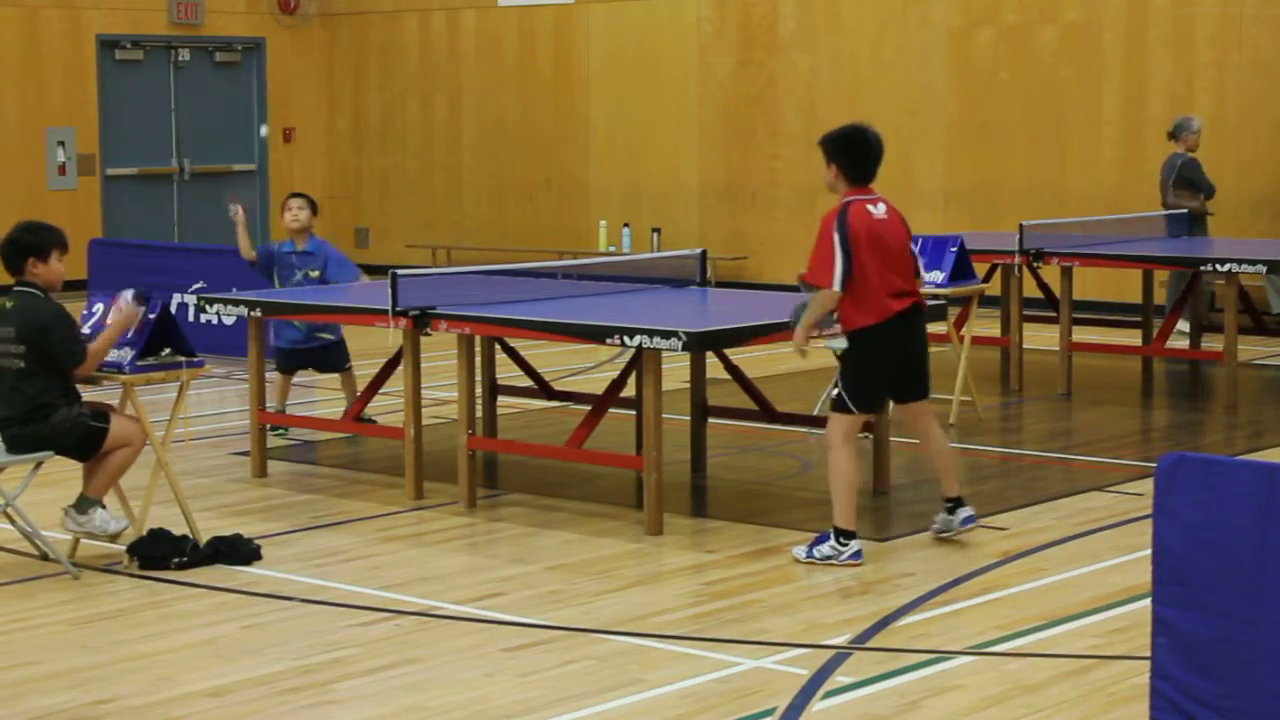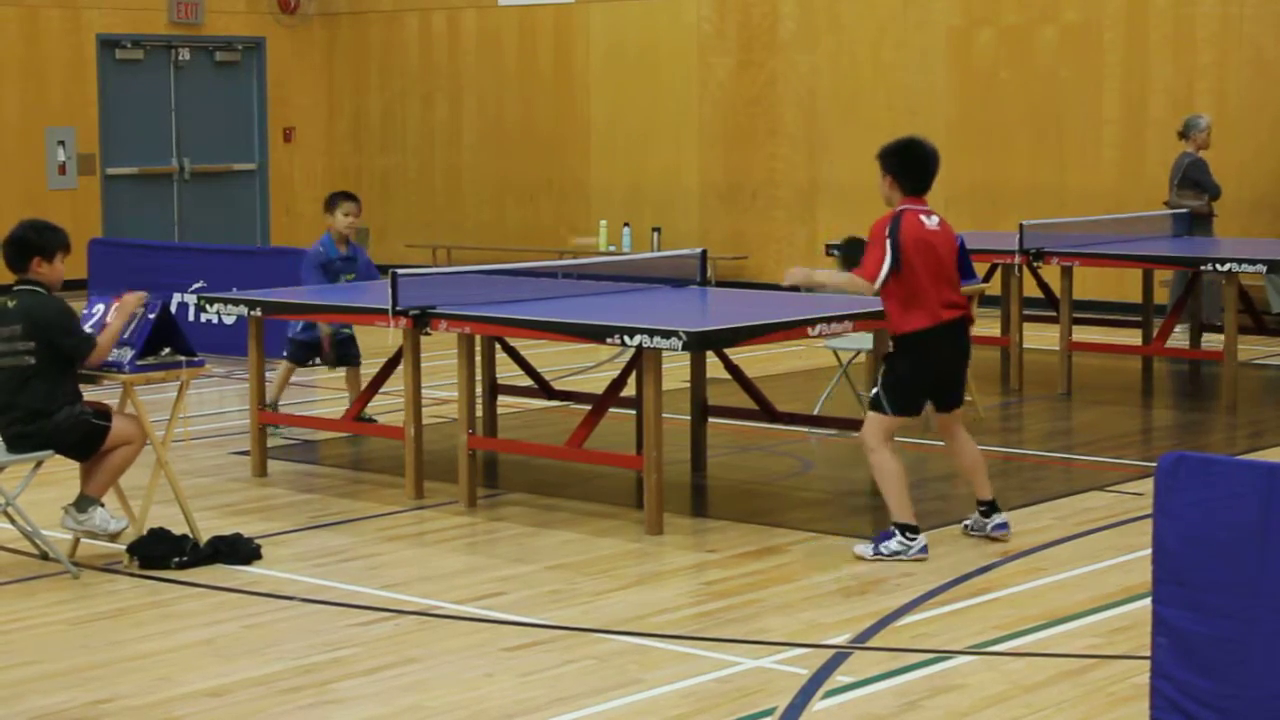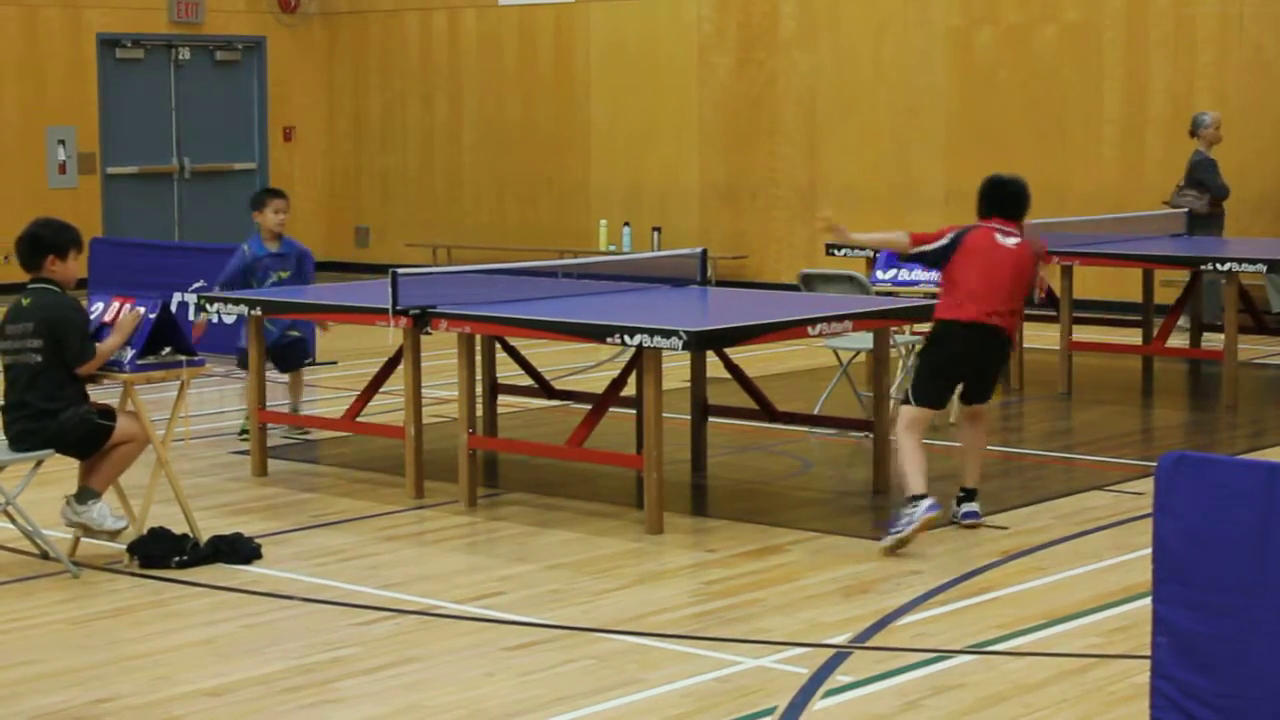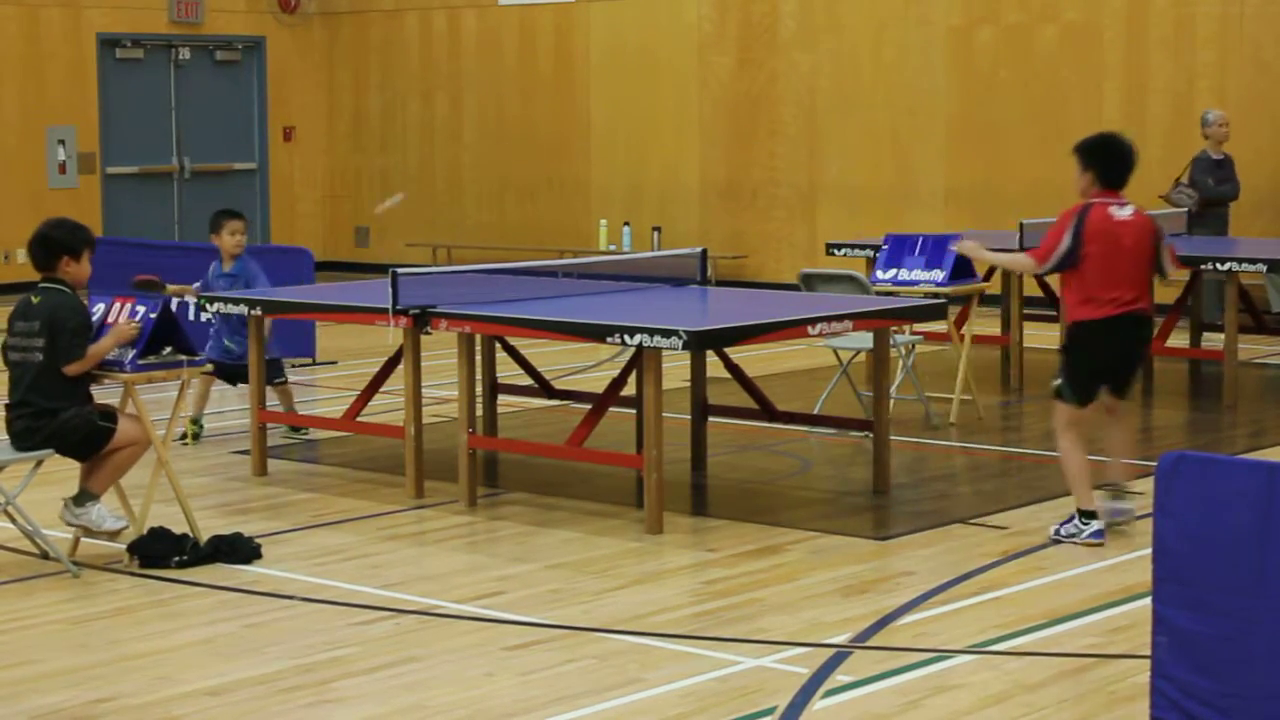
dt=0.5s
person 1, frame 1
left shoulder: (838, 220)
right shoulder: (891, 213)
left elbow: (831, 290)
right elbow: (911, 274)
left wrist: (805, 327)
left hip: (871, 337)
right hip: (909, 327)
left knee: (840, 435)
right knee: (922, 421)
left ankle: (843, 540)
right ankle: (956, 509)
person 1, frame 2
left shoulder: (890, 226)
right shoulder: (943, 228)
left elbow: (866, 283)
left wrist: (812, 277)
left hip: (917, 344)
right hip: (954, 338)
left knee: (875, 438)
right knee: (952, 428)
left ankle: (907, 535)
right ankle: (990, 514)
person 1, frame 3
left shoulder: (963, 237)
right shoulder: (1031, 251)
left elbow: (906, 242)
right elbow: (1034, 283)
left wrist: (852, 238)
left hip: (953, 337)
right hip: (996, 344)
left knee: (909, 429)
right knee: (974, 415)
left ankle: (918, 503)
right ankle: (967, 501)
person 1, frame 4
left shoulder: (1079, 218)
right shoulder: (1145, 222)
left elbow: (1034, 264)
right elbow: (1169, 270)
left wrist: (983, 255)
left hip: (1092, 331)
right hip: (1135, 329)
left knee: (1068, 425)
right knee: (1115, 409)
left ankle: (1087, 519)
right ankle: (1121, 492)
person 2, frame 1
right shoulder: (47, 312)
right elbow: (82, 366)
left wrist: (71, 338)
right wrist: (119, 325)
right hip: (42, 424)
left knee: (105, 416)
right knee: (134, 432)
left ankle: (88, 507)
right ankle: (83, 512)
person 2, frame 2
right shoulder: (49, 308)
right elbow: (93, 355)
right wrist: (124, 312)
right hip: (46, 423)
left knee: (103, 418)
right knee: (134, 431)
left ankle: (87, 506)
right ankle: (84, 509)
person 2, frame 3
right shoulder: (63, 307)
right elbow: (84, 365)
right wrist: (119, 335)
right hip: (51, 422)
left knee: (103, 418)
right knee: (138, 429)
left ankle: (84, 504)
right ankle: (84, 501)
person 2, frame 4
right shoulder: (69, 307)
right elbow: (72, 365)
right wrist: (112, 340)
right hip: (52, 421)
left knee: (108, 419)
right knee: (139, 433)
left ankle: (84, 505)
right ankle: (83, 504)
person 3, frame 1
left shoulder: (325, 251)
right shoulder: (277, 252)
left elbow: (353, 276)
right elbow: (249, 255)
right wrist: (240, 224)
left hip: (323, 326)
right hip: (290, 327)
left knee: (345, 368)
right knee: (285, 372)
right ankle: (279, 414)
person 3, frame 2
left shoulder: (358, 254)
right shoulder: (316, 254)
right wrist: (322, 322)
left hip: (341, 322)
right hip: (310, 322)
left knee: (353, 364)
right knee: (291, 363)
right ankle: (270, 407)
person 3, frame 3
left shoulder: (297, 251)
right shoulder: (247, 252)
left elbow: (305, 286)
right elbow: (224, 283)
left hip: (290, 322)
left knee: (296, 367)
right knee: (251, 370)
left ankle: (295, 414)
right ankle: (253, 419)
person 3, frame 4
left shoulder: (250, 269)
right shoulder: (214, 270)
right elbow: (203, 291)
left wrist: (265, 327)
right wrist: (178, 289)
right hip: (225, 338)
left knee: (279, 383)
right knee: (206, 374)
right ankle: (194, 422)
person 4, frame 1
left shoulder: (1168, 163)
right shoulder: (1188, 163)
right elbow: (1209, 191)
left wrist: (1192, 195)
right wrist: (1197, 195)
left hip: (1175, 224)
right hip: (1191, 225)
left knee: (1179, 272)
right ankle: (1187, 318)
person 4, frame 2
left shoulder: (1180, 162)
right shoulder: (1196, 163)
right elbow: (1215, 192)
left wrist: (1198, 197)
right wrist: (1203, 196)
right hip: (1197, 226)
left knee: (1183, 272)
right knee: (1210, 274)
left ankle: (1178, 320)
right ankle: (1211, 324)
person 4, frame 3
left shoulder: (1208, 160)
right shoulder: (1200, 162)
left elbow: (1222, 191)
right elbow: (1221, 192)
left wrist: (1209, 195)
right wrist: (1214, 194)
left hip: (1209, 224)
right hip: (1203, 226)
left knee: (1202, 272)
right knee: (1211, 273)
left ankle: (1187, 316)
right ankle: (1211, 325)
person 4, frame 4
left shoulder: (1227, 160)
right shoulder: (1200, 161)
left elbow: (1234, 191)
right elbow: (1208, 193)
left wrist: (1217, 192)
right wrist: (1224, 192)
left hip: (1220, 224)
right hip: (1202, 226)
left knee: (1219, 274)
right knee: (1208, 274)
left ankle: (1213, 321)
right ankle: (1209, 325)
